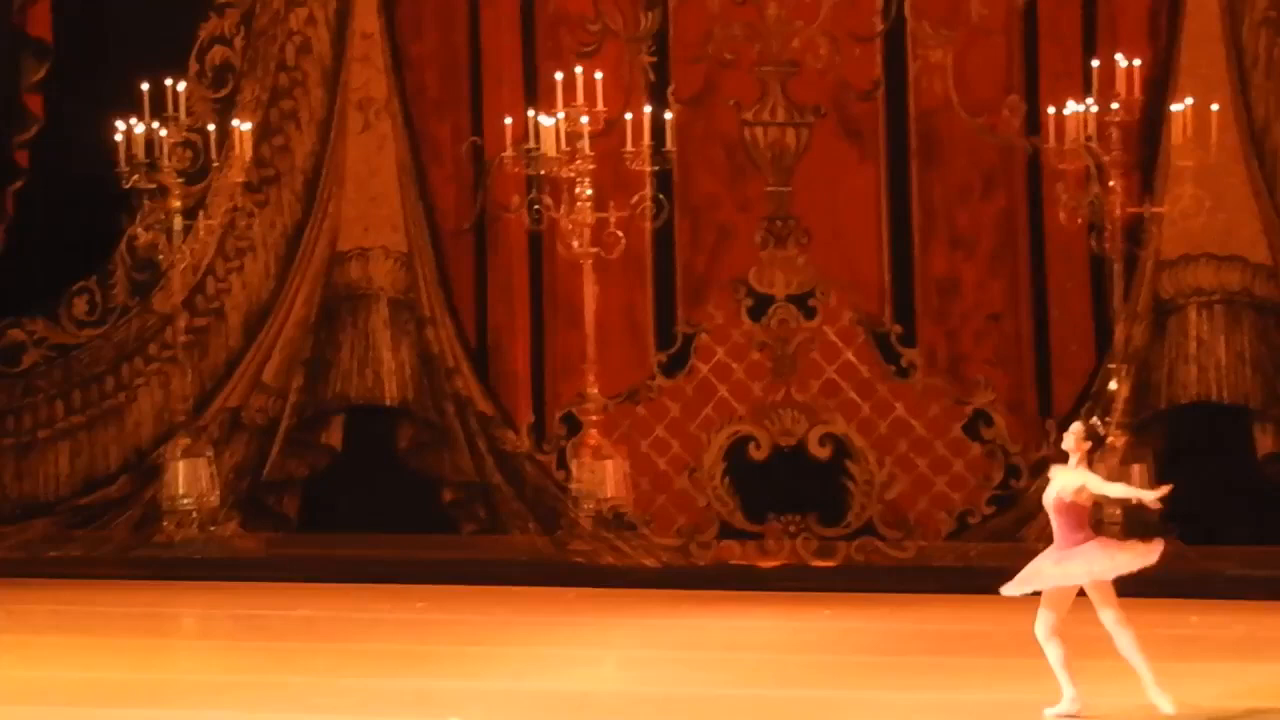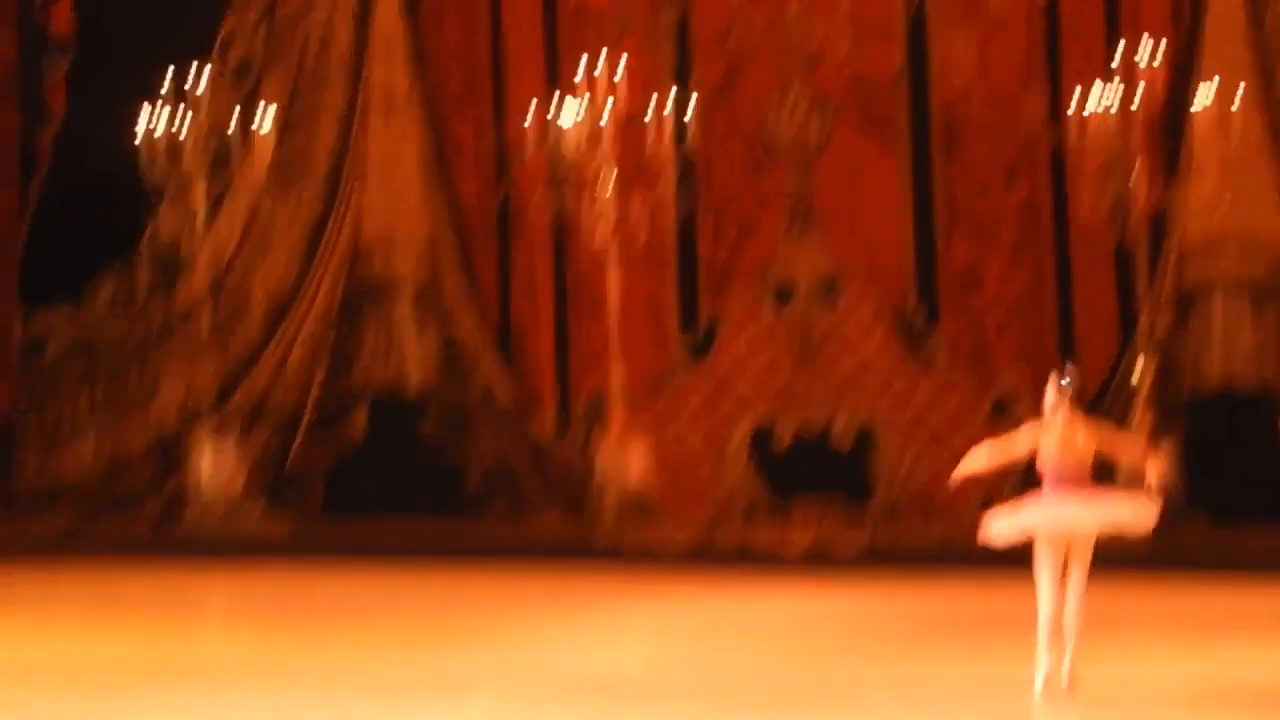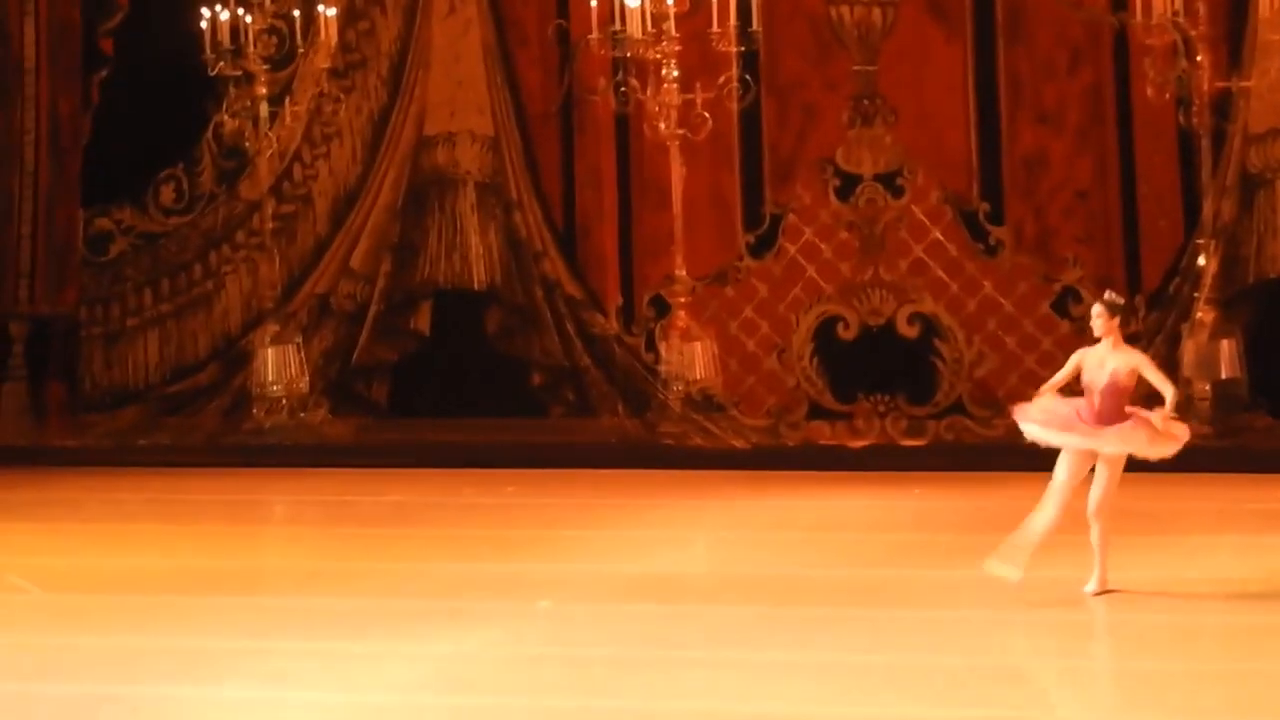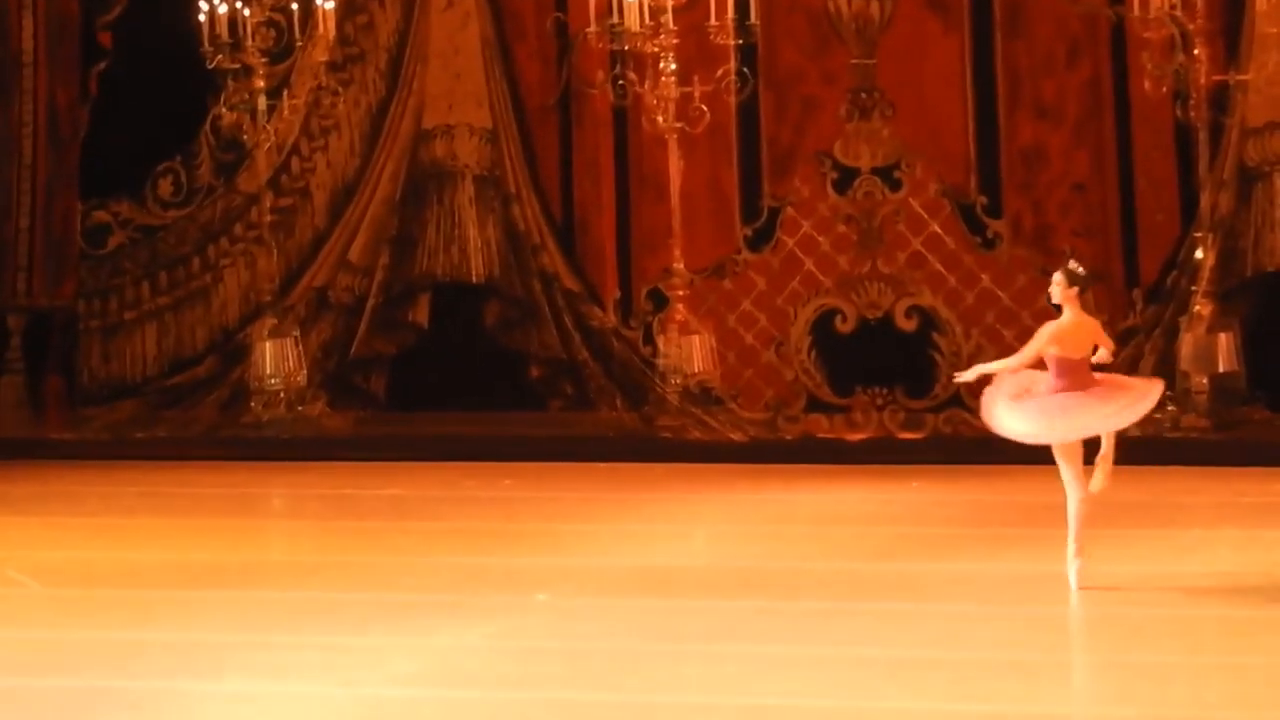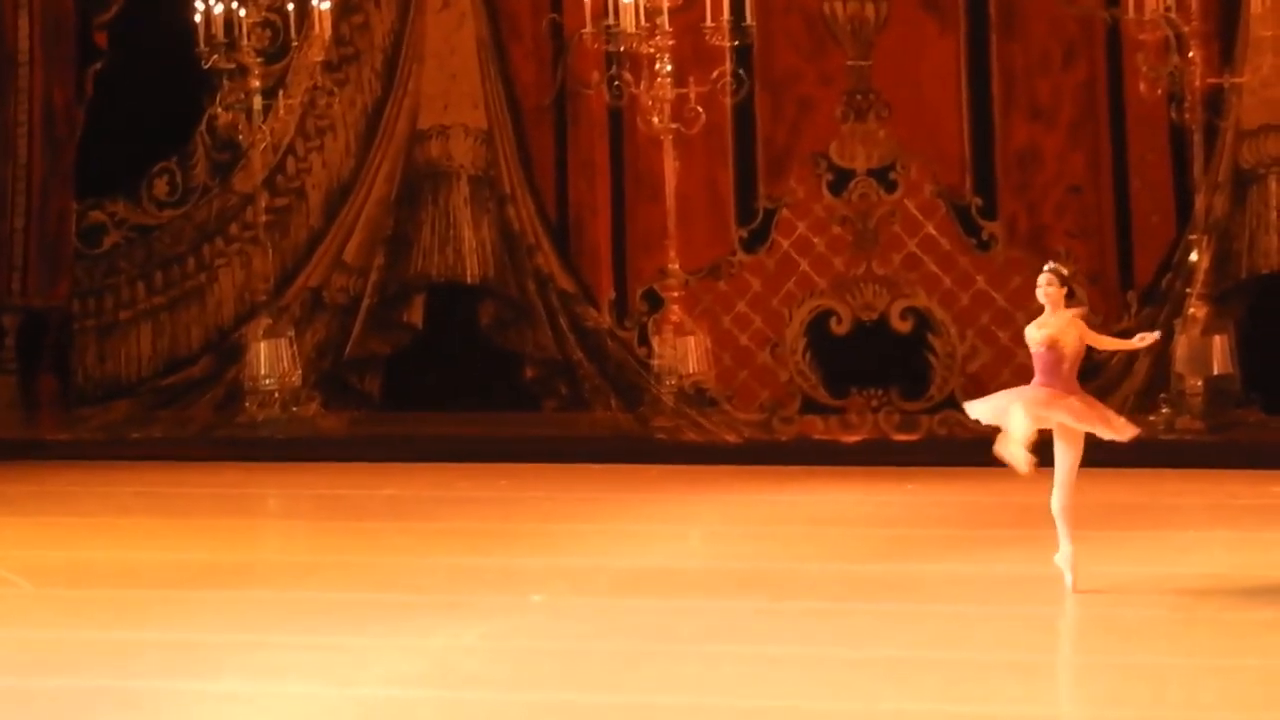
dt=0.5s
person 1, frame 1
left shoulder: (1084, 477)
right shoulder: (1060, 473)
left elbow: (1112, 487)
left wrist: (1144, 494)
left hip: (1087, 556)
right hip: (1064, 559)
left knee: (1116, 625)
right knee: (1044, 629)
left ankle: (1153, 688)
right ankle: (1070, 698)
person 1, frame 2
left shoulder: (1038, 431)
right shoulder: (1093, 432)
left elbow: (997, 450)
right elbow: (1129, 449)
left wrist: (969, 466)
right wrist: (1152, 465)
left hip: (1053, 511)
right hip: (1083, 509)
left knee: (1049, 591)
right knee: (1076, 586)
left ankle: (1044, 663)
right ankle: (1069, 659)
person 1, frame 3
left shoulder: (1135, 358)
right shoulder: (1084, 355)
left elbow: (1169, 390)
right elbow: (1053, 383)
left wrist: (1166, 410)
right wrist: (1042, 402)
left hip: (1116, 435)
right hip: (1083, 429)
left knee: (1097, 508)
right knee: (1057, 495)
left ankle: (1100, 575)
right ankle: (1017, 554)
person 1, frame 4
left shoulder: (1054, 329)
right shoulder: (1092, 323)
left elbow: (1019, 363)
right elbow: (1109, 348)
left wrist: (980, 369)
left hip: (1066, 405)
right hip: (1090, 391)
left knee: (1073, 484)
left ankle: (1074, 552)
right ankle: (1103, 465)
person 1, frame 5
left shoulder: (1077, 325)
right shoulder: (1037, 327)
left elbow: (1100, 342)
right elbow: (1037, 339)
left wrist: (1138, 342)
right wrist: (1057, 321)
left hip: (1072, 405)
right hip: (1042, 399)
left knee: (1064, 484)
left ankle: (1066, 550)
